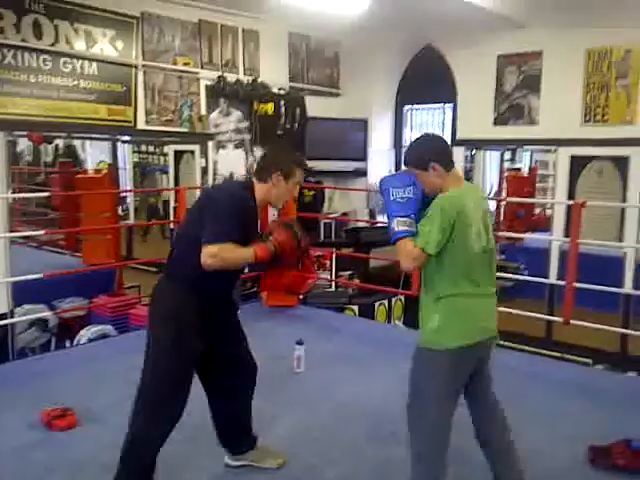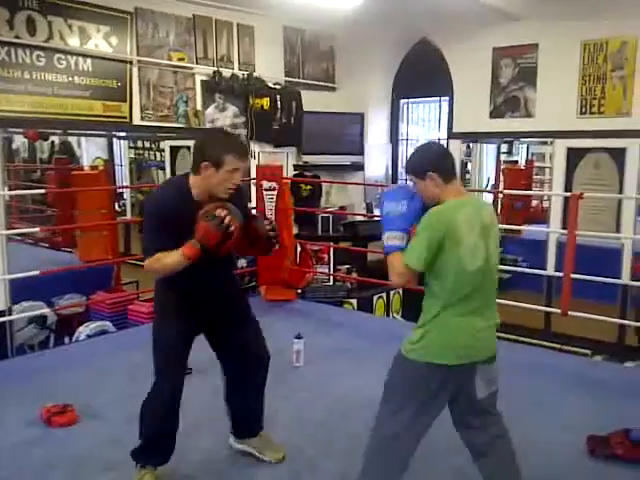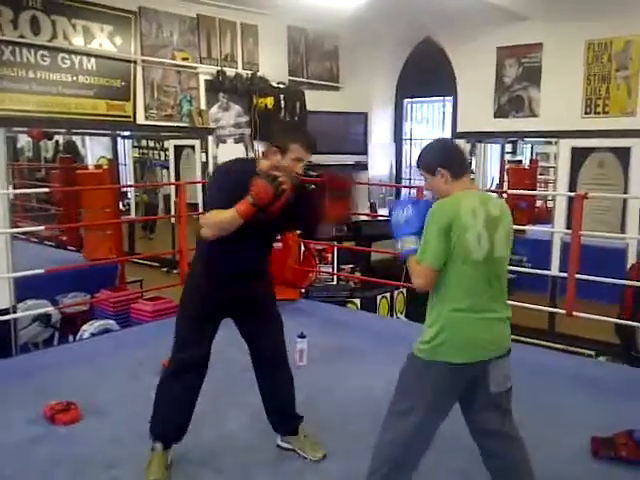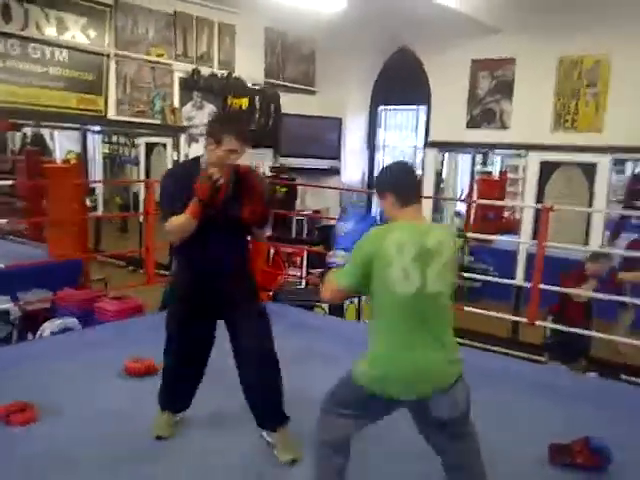
dt=0.5s
person 1, frame 1
left shoulder: (247, 203)
right shoulder: (231, 199)
right elbow: (211, 257)
left wrist: (274, 252)
right wrist: (266, 249)
left hip: (214, 303)
right hip: (180, 304)
left knee: (238, 372)
right knee: (160, 398)
left ankle: (240, 447)
person 1, frame 2
left shoulder: (233, 196)
right shoulder: (163, 202)
left elbow: (242, 240)
right elbow: (154, 266)
left wrist: (258, 237)
right wrist: (198, 244)
left hip: (224, 292)
right hip: (178, 300)
left knee: (253, 358)
right knee: (168, 382)
left ankle: (247, 434)
person 1, frame 3
left shoulder: (292, 190)
right shoulder: (230, 174)
left elbow: (316, 227)
right elbow: (209, 228)
right wrist: (253, 202)
left hip: (253, 283)
right hip: (209, 281)
left knee: (273, 356)
right knee: (187, 360)
left ankle: (289, 430)
right ankle: (162, 444)
person 1, frame 4
left shoulder: (245, 179)
right shoulder: (178, 177)
left elbow: (255, 227)
right elbow: (174, 234)
left wrist: (257, 207)
right wrist: (201, 200)
left hip: (236, 280)
right hip: (192, 280)
left knee: (258, 352)
right knee: (182, 350)
left ankle: (275, 426)
right ankle: (170, 408)
person 2, frame 1
left shoulder: (445, 203)
right shoulder: (475, 195)
left elbow: (410, 260)
left wrist: (400, 215)
right wrist: (417, 212)
left hip: (449, 330)
right hip: (481, 325)
left knee: (428, 416)
right knee: (486, 408)
person 2, frame 2
left shoulder: (438, 217)
right shoulder: (486, 211)
left elbow: (399, 276)
left wrist: (394, 229)
right wrist: (416, 231)
left hip: (434, 345)
right hip: (479, 342)
left knee: (393, 425)
right knee: (487, 428)
person 2, frame 3
left shoulder: (443, 210)
right shoulder: (500, 209)
left elbow: (422, 280)
left wrist: (408, 238)
left hip: (447, 341)
right hip: (493, 340)
left knee: (402, 427)
right knee: (499, 429)
person 2, frame 4
left shoulder: (376, 240)
right shoulder: (449, 239)
left elbow: (331, 294)
left hip: (383, 371)
right hip: (438, 372)
left knee: (333, 422)
right knee: (460, 444)
